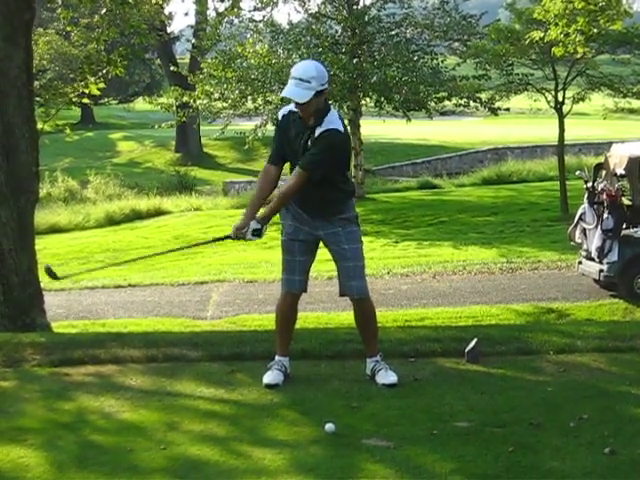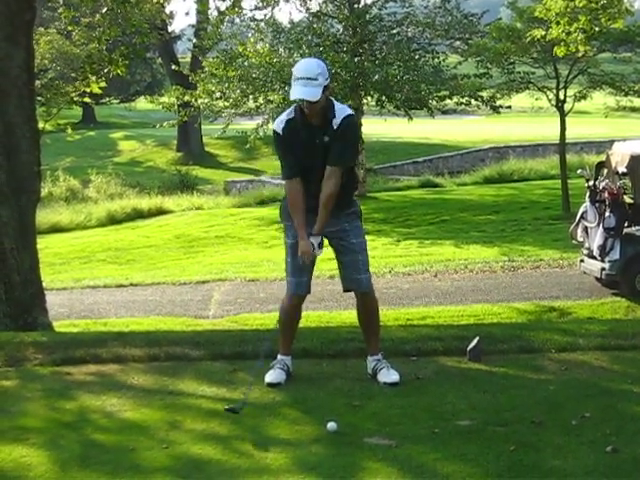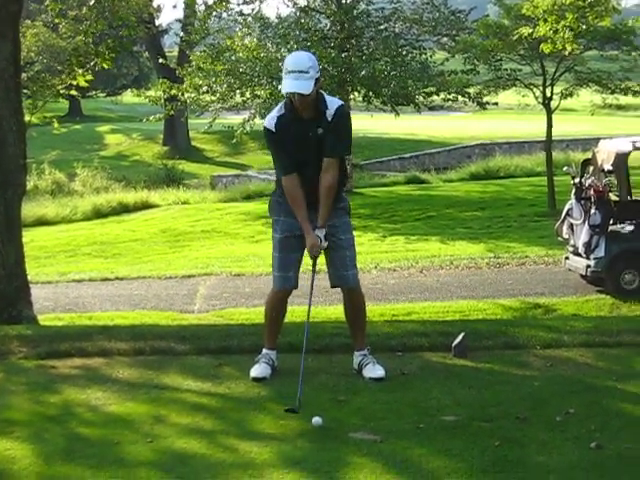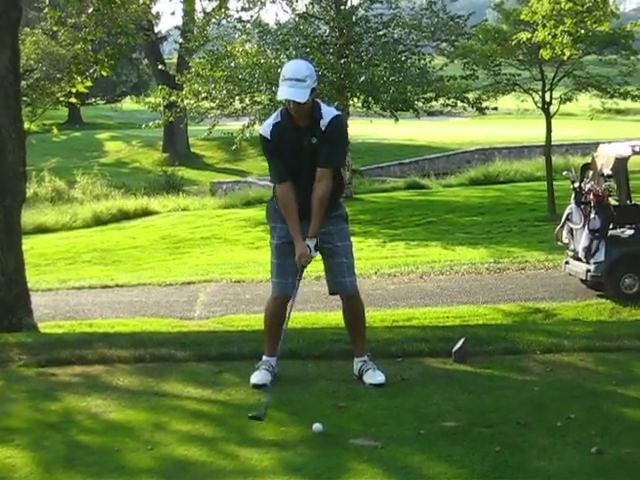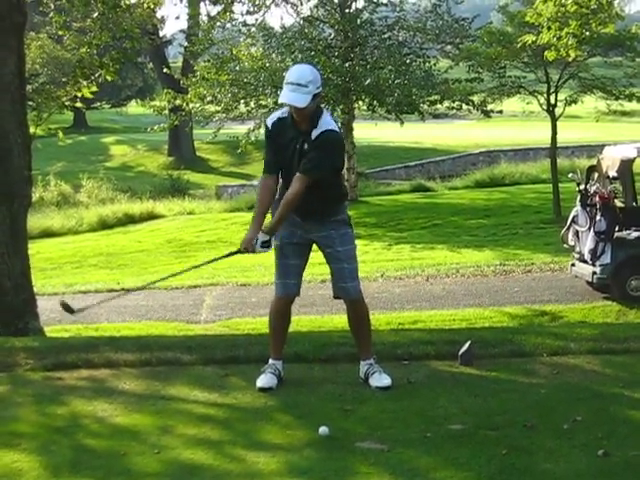
dt=0.3s
person 1, frame 1
left shoulder: (333, 133)
right shoulder: (288, 117)
left elbow: (296, 182)
right elbow: (272, 169)
left wrist: (262, 220)
right wrist: (247, 213)
left hip: (338, 216)
right hip: (298, 213)
left knee: (358, 292)
right knee: (290, 291)
left ankle: (374, 360)
right ankle: (281, 360)
person 1, frame 2
left shoulder: (345, 121)
right shoulder: (283, 127)
left elbow: (333, 181)
right elbow: (292, 183)
left wrist: (320, 232)
right wrist: (302, 235)
left hip: (343, 211)
right hip: (300, 213)
left knee: (363, 287)
right knee: (295, 292)
left ankle: (375, 358)
right ankle: (283, 359)
person 1, frame 3
left shoulder: (337, 112)
right shoulder: (275, 123)
left elbow: (330, 172)
right elbow: (289, 179)
left wrist: (322, 225)
right wrist: (307, 230)
left hip: (333, 206)
right hip: (289, 208)
left knee: (350, 284)
right knee: (282, 286)
left ankle: (361, 354)
right ankle: (268, 353)
person 1, frame 4
left shoulder: (332, 123)
right shoulder: (272, 130)
left elbow: (323, 183)
right elbow: (283, 187)
left wrist: (312, 236)
right wrist: (297, 239)
left hip: (329, 214)
right hip: (287, 215)
left knee: (348, 290)
right knee: (280, 292)
left ankle: (362, 360)
right ankle: (268, 360)
person 1, frame 5
left shoulder: (328, 135)
right shoulder: (276, 124)
left elbow: (298, 187)
right elbow: (269, 178)
left wrist: (268, 232)
right wrist: (254, 226)
left hip: (331, 219)
right hip: (291, 217)
left knee: (352, 294)
right knee: (284, 294)
left ankle: (368, 363)
right ankle: (274, 364)
